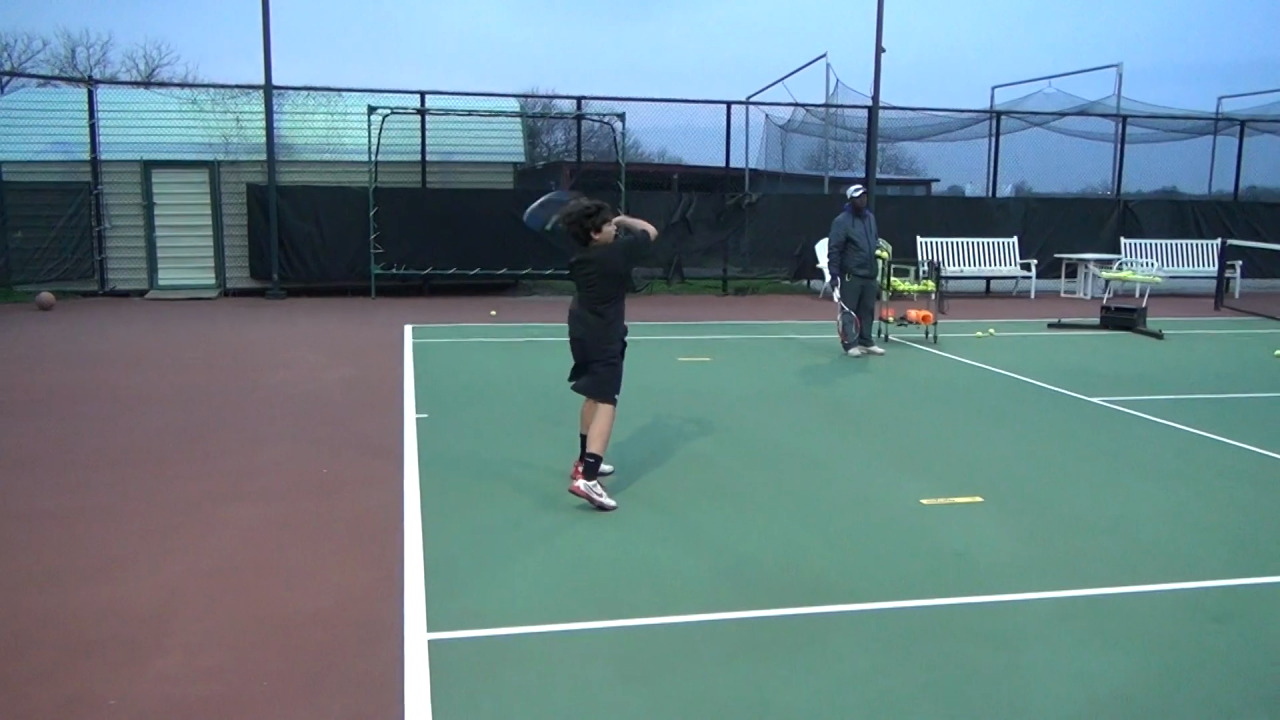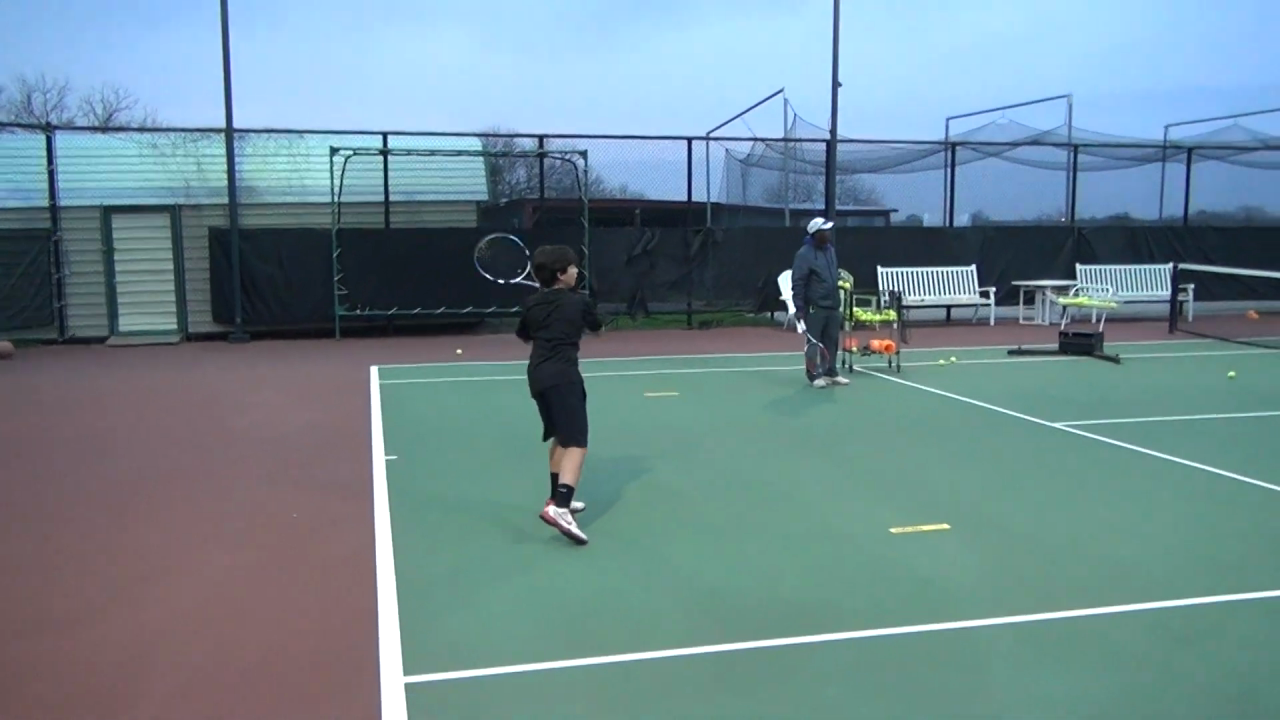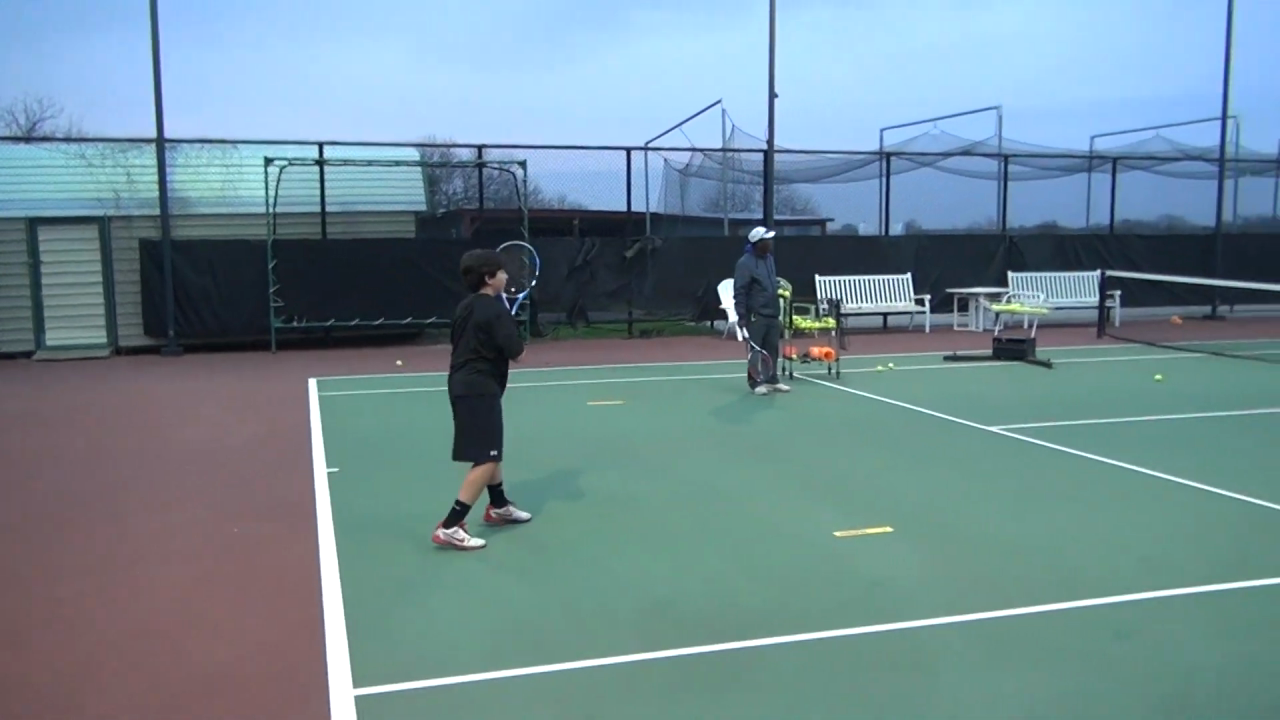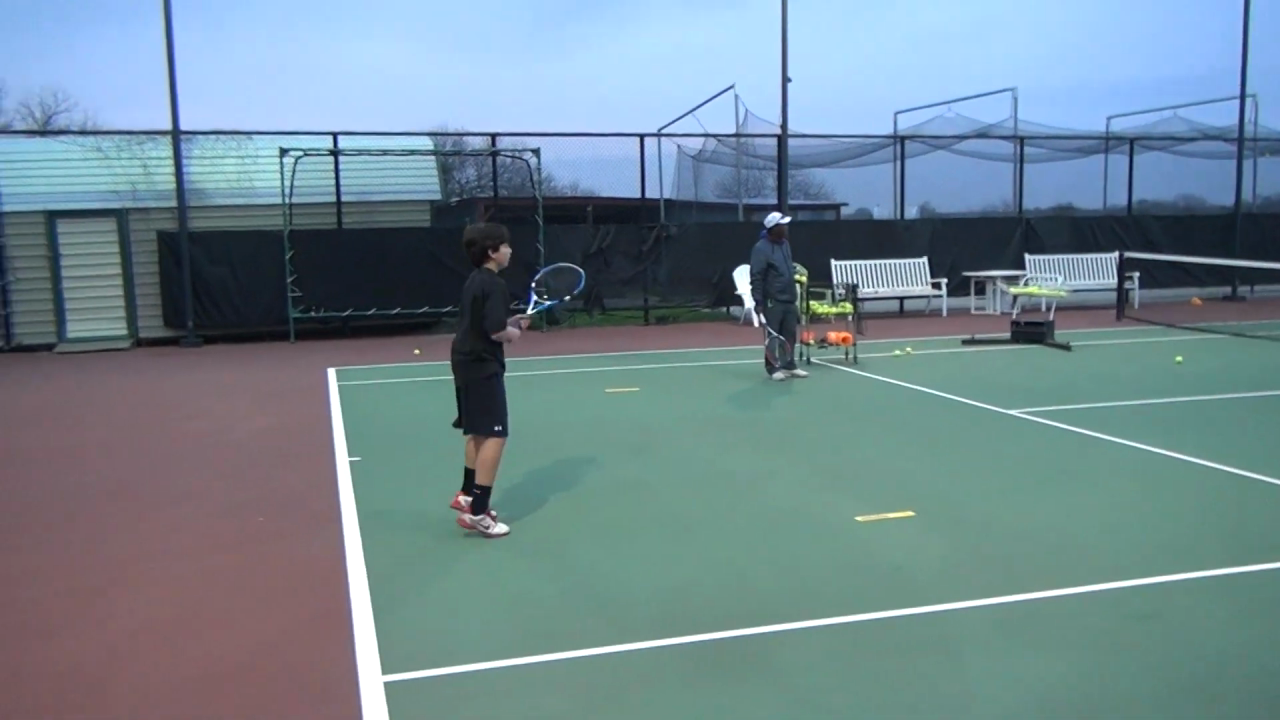
dt=0.4s
person 1, frame 1
left shoulder: (580, 258)
right shoulder: (617, 251)
right elbow: (650, 233)
right wrist: (626, 220)
left hip: (582, 330)
right hip: (603, 334)
left knee: (597, 392)
right knee: (604, 401)
left ankle: (586, 459)
right ankle: (586, 478)
person 1, frame 2
left shoulder: (532, 303)
right shoulder: (579, 302)
right elbow: (596, 328)
left hip: (538, 375)
right hip: (563, 377)
left knee: (560, 437)
right knee: (576, 444)
left ankle: (558, 499)
right ankle: (559, 507)
person 1, frame 3
left shoulder: (464, 308)
right shoulder: (498, 311)
right elbow: (517, 354)
right wrist: (514, 340)
left hip: (461, 384)
right hip: (480, 389)
left knee: (487, 452)
right knee: (487, 459)
left ankle: (498, 506)
right ankle: (450, 526)
person 1, frame 4
left shoulder: (475, 281)
right shoulder: (495, 285)
right elbow: (495, 331)
left wrist: (510, 322)
right wrist: (514, 331)
left hip: (467, 363)
right hip: (481, 366)
left knee: (478, 432)
right knee: (494, 436)
left ankle: (468, 494)
right ankle: (476, 511)
person 2, frame 1
left shoulder: (870, 217)
right shoulder: (842, 221)
right elbow: (834, 250)
right wrist: (834, 275)
left hip: (870, 274)
right hip: (851, 275)
left knee: (867, 311)
right knee: (849, 311)
left ankle: (866, 342)
right ankle: (850, 344)
person 2, frame 2
left shoulder: (830, 250)
right shoulder: (804, 254)
right elbow: (798, 283)
left wrist: (841, 282)
right wrist: (799, 307)
left hip: (833, 306)
right hip: (815, 307)
left knee: (832, 341)
right knee: (814, 342)
left ankle: (830, 372)
right ankle: (814, 375)
person 2, frame 3
left shoulder: (769, 258)
right shoulder: (745, 263)
right elbow: (740, 291)
left wrist: (780, 290)
right wrist: (742, 315)
left hip: (773, 314)
right hip: (756, 315)
left knee: (772, 349)
left ankle: (771, 380)
right ankle: (756, 382)
person 2, frame 4
left shoulder: (785, 244)
right shoulder: (761, 248)
right elbow: (756, 277)
left wrist: (796, 276)
right wrist: (758, 301)
left hip: (789, 299)
right hip: (772, 301)
left knee: (789, 335)
left ankle: (789, 365)
right ankle: (773, 368)
